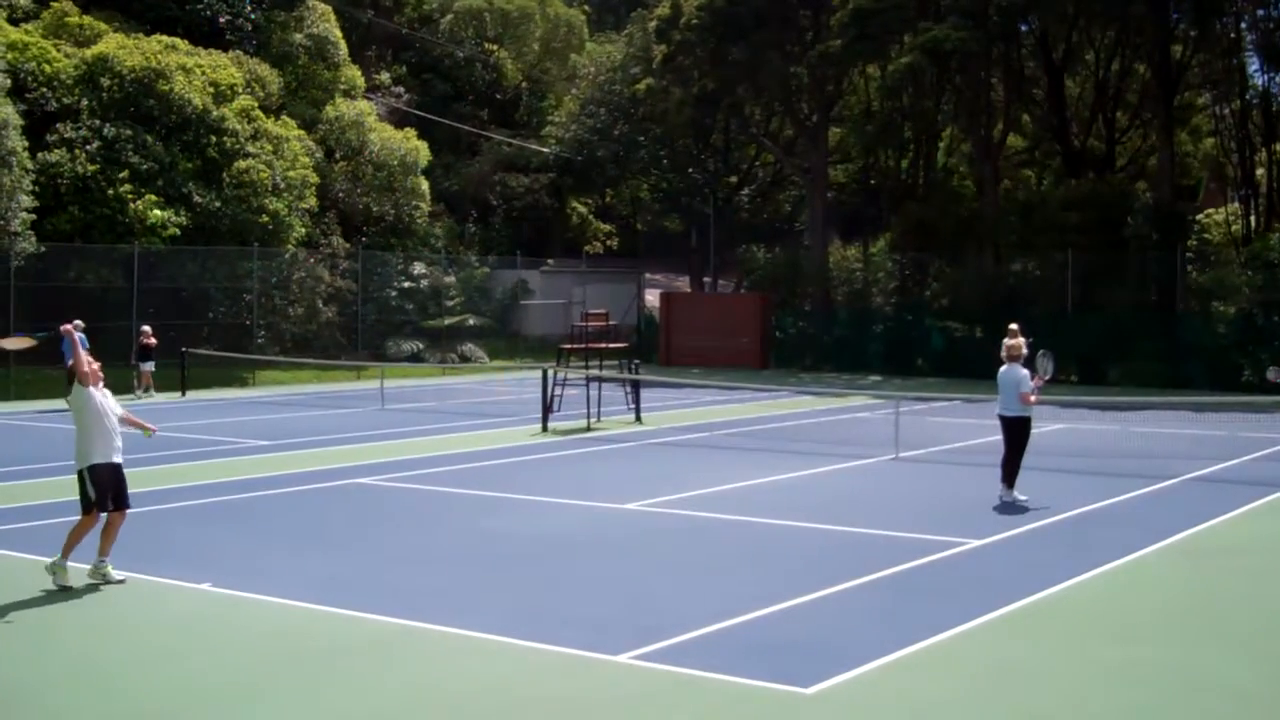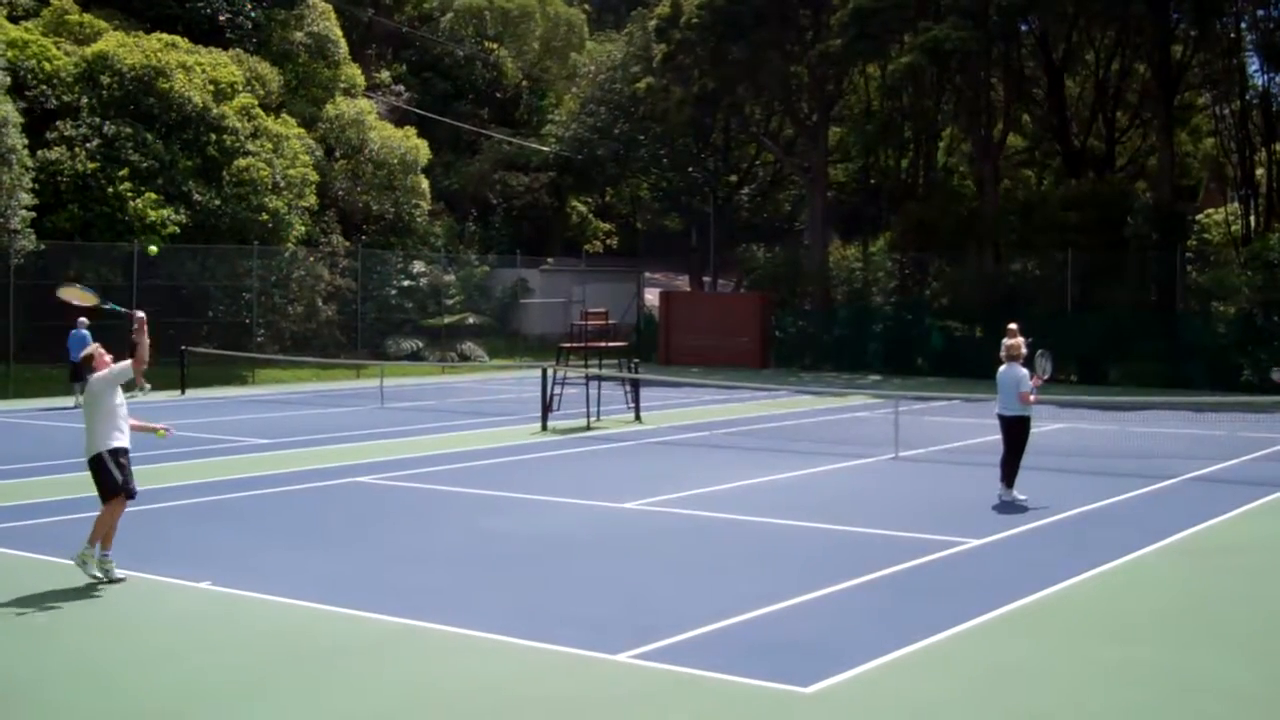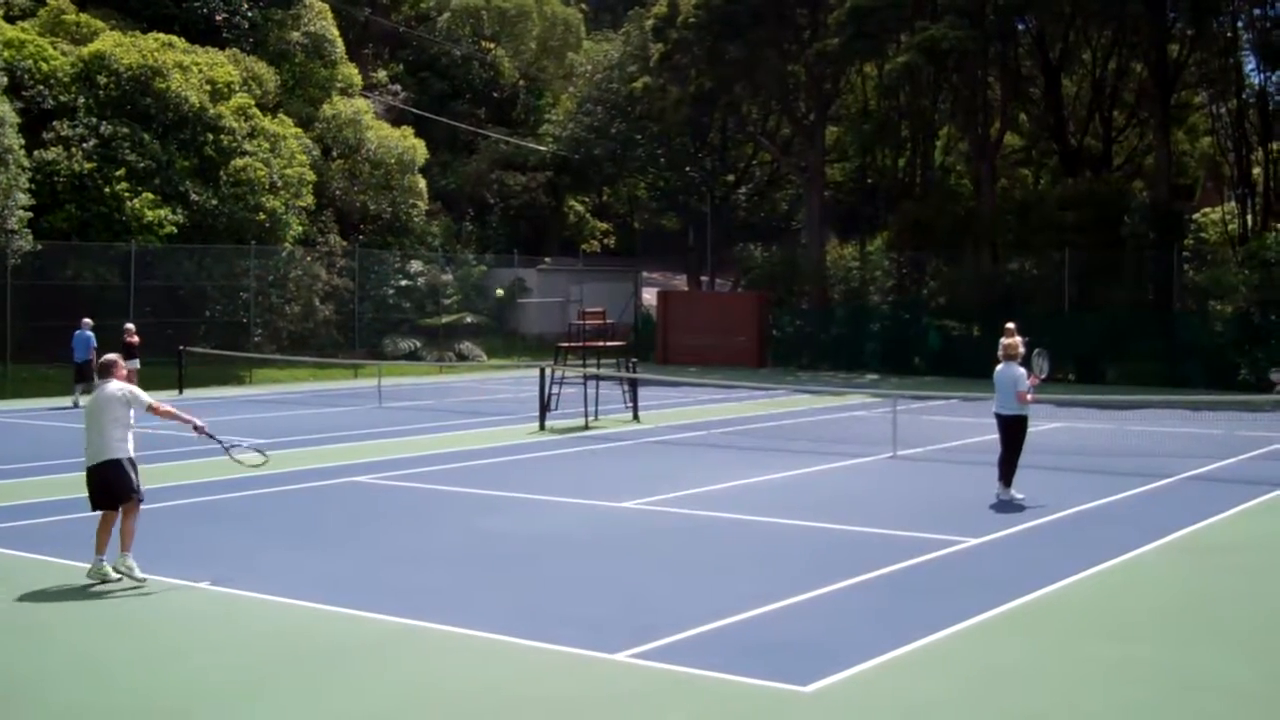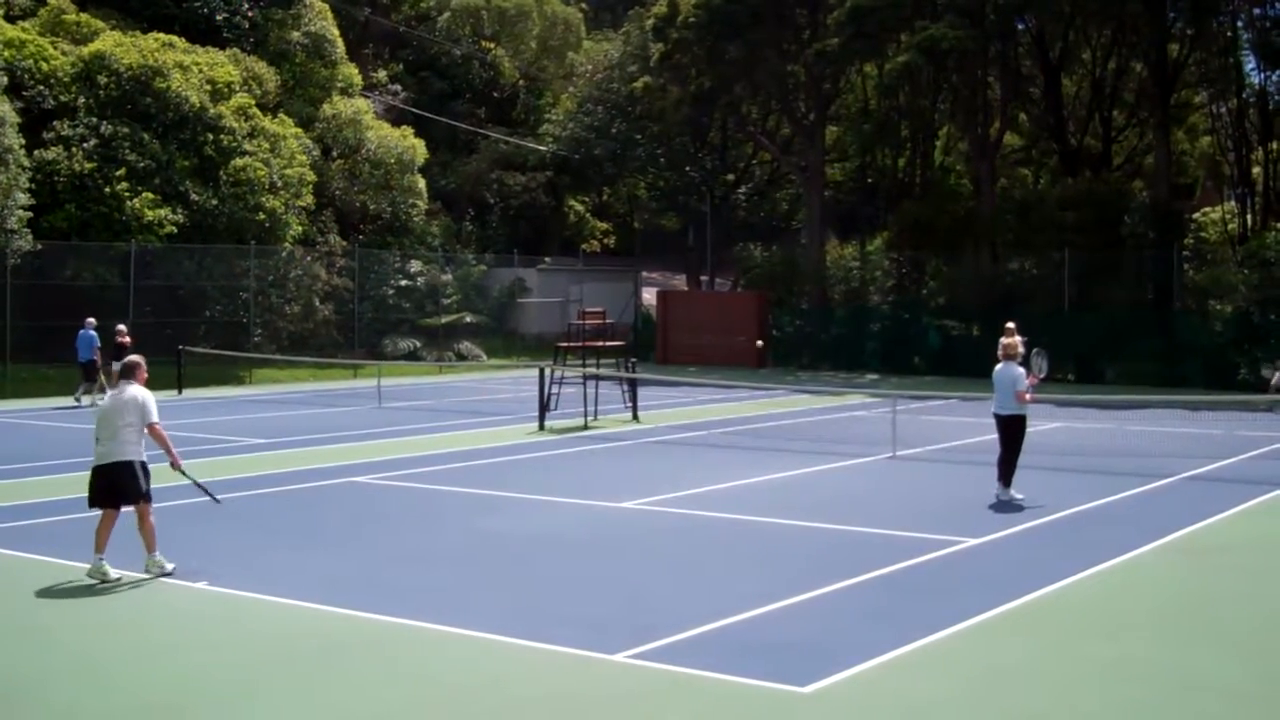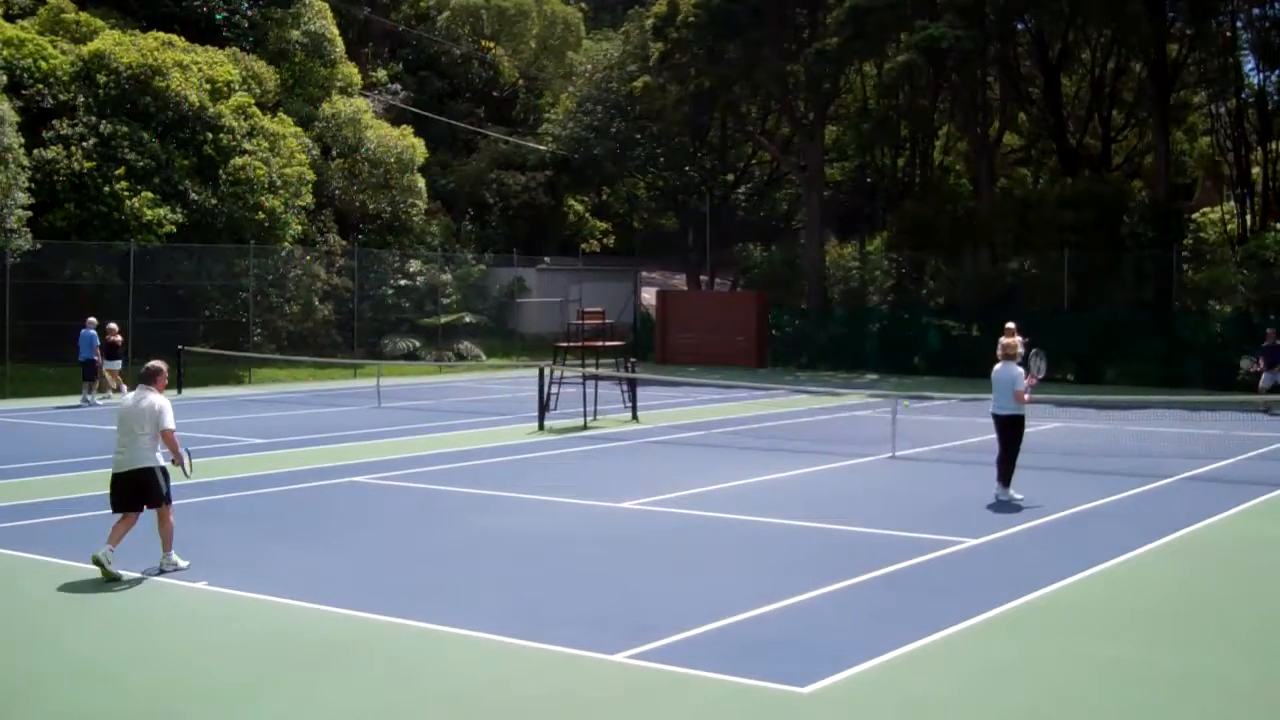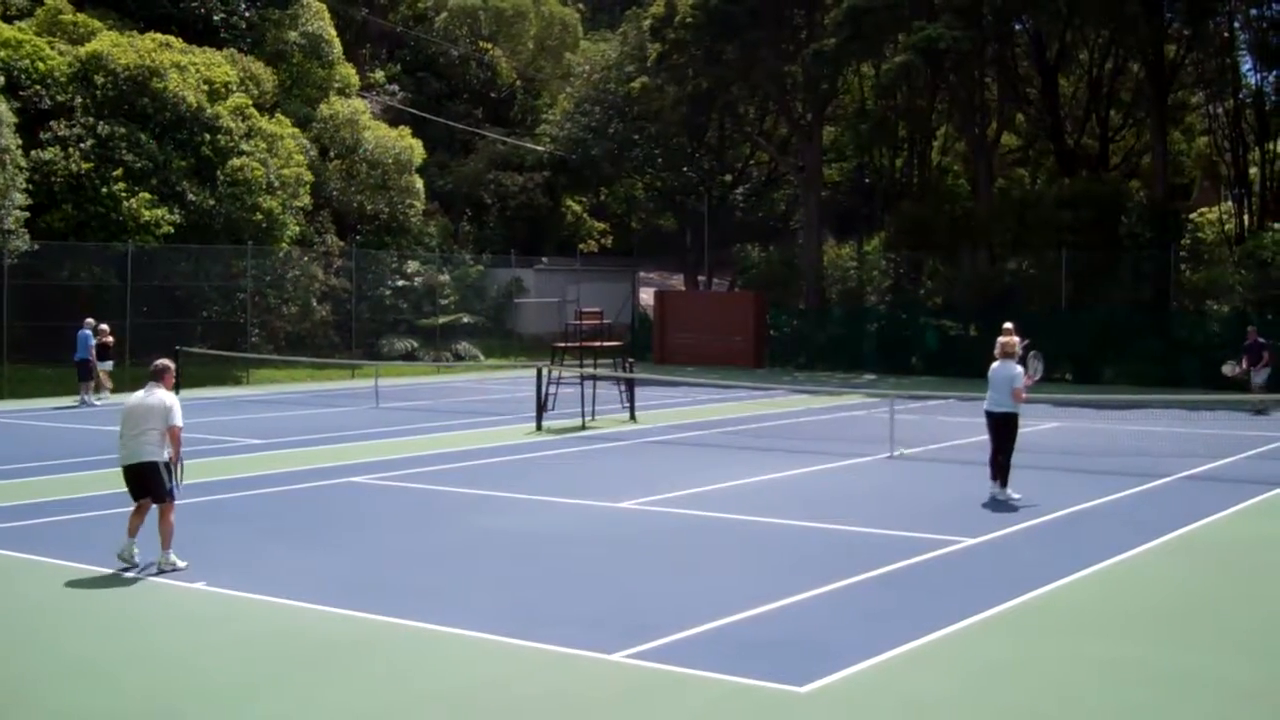
dt=0.2s
person 1, frame 1
left shoulder: (104, 394)
right shoulder: (82, 394)
left elbow: (119, 416)
right elbow: (82, 372)
left wrist: (143, 425)
right wrist: (73, 340)
left hip: (111, 462)
right hip: (94, 465)
left knee: (118, 514)
right knee: (90, 518)
left ankle: (101, 566)
right ankle: (59, 565)
person 1, frame 2
left shoulder: (101, 386)
right shoulder: (104, 380)
left elbow: (123, 421)
right elbow: (141, 361)
left wrist: (151, 428)
right wrist: (142, 328)
left hip: (112, 450)
right hip: (108, 451)
left knee: (116, 504)
right knee: (117, 502)
left ankle: (104, 560)
right ankle: (90, 552)
person 1, frame 3
left shoulder: (94, 399)
right shoulder: (123, 390)
right elbow: (158, 409)
right wrist: (190, 420)
left hip: (95, 461)
right hip: (115, 457)
left knee: (110, 512)
right knee: (130, 506)
left ankle: (99, 564)
right ankle: (125, 560)
person 1, frame 4
left shoulder: (108, 398)
right shoulder: (142, 394)
left elbow: (98, 435)
right elbow: (155, 429)
right wrist: (173, 456)
left hip: (102, 461)
right hip: (128, 459)
left knee: (109, 512)
right knee: (143, 508)
left ankle: (99, 564)
right ankle: (153, 560)
person 1, frame 5
left shoulder: (126, 401)
right shoulder: (160, 402)
right elbow: (168, 435)
right wrist: (177, 455)
left hip: (121, 465)
right hip: (148, 464)
left knee: (129, 515)
right knee: (164, 509)
left ankle: (107, 552)
right ankle: (168, 558)
person 1, frame 6
left shoulder: (132, 399)
right shoulder: (168, 399)
left elbow: (122, 433)
right elbow: (174, 432)
right wrist: (176, 455)
left hip: (128, 459)
right hip: (152, 459)
left knee: (143, 503)
right knee: (166, 506)
left ankle: (129, 547)
right ankle: (166, 557)
